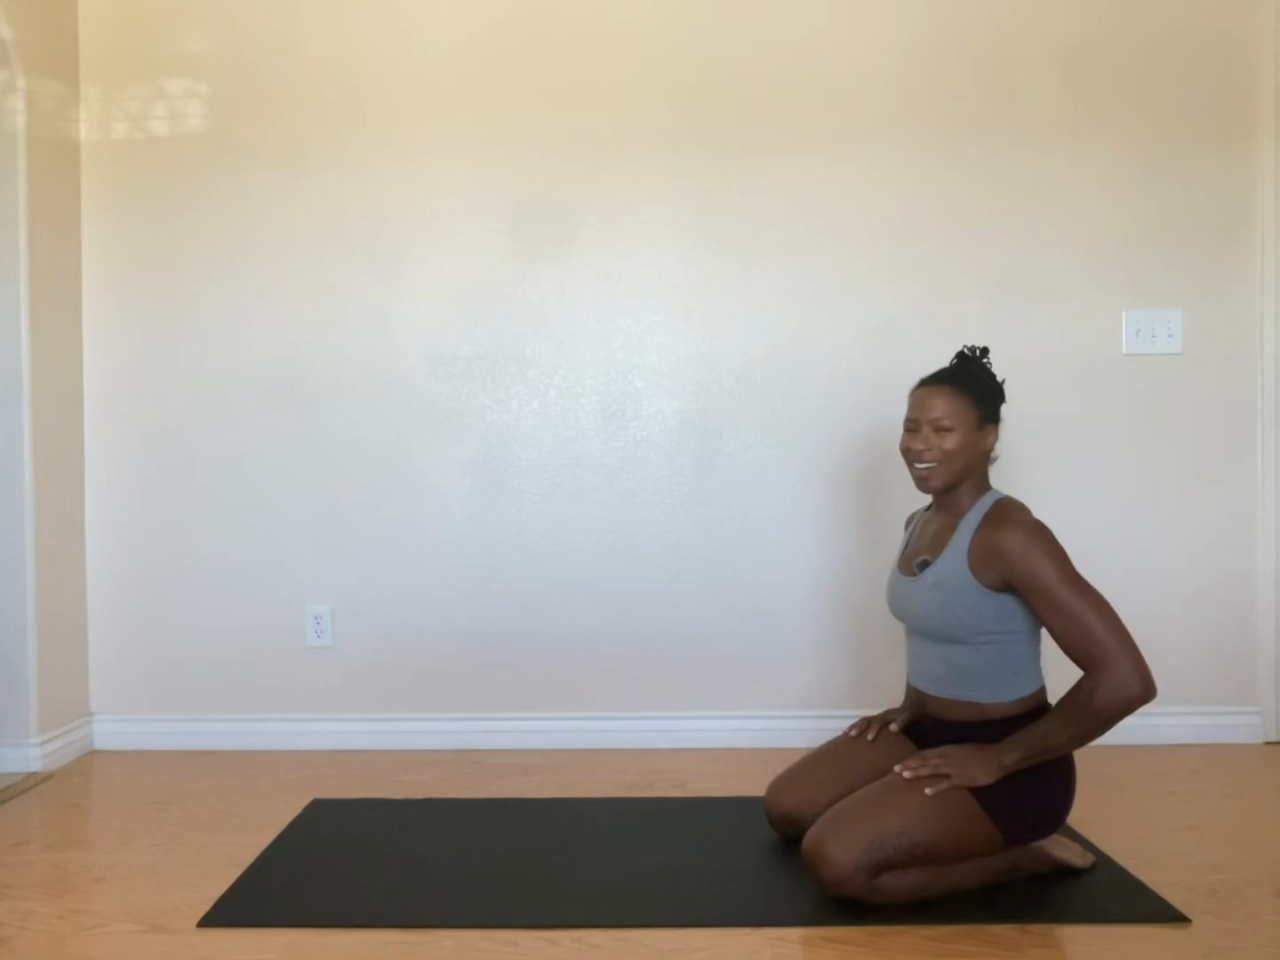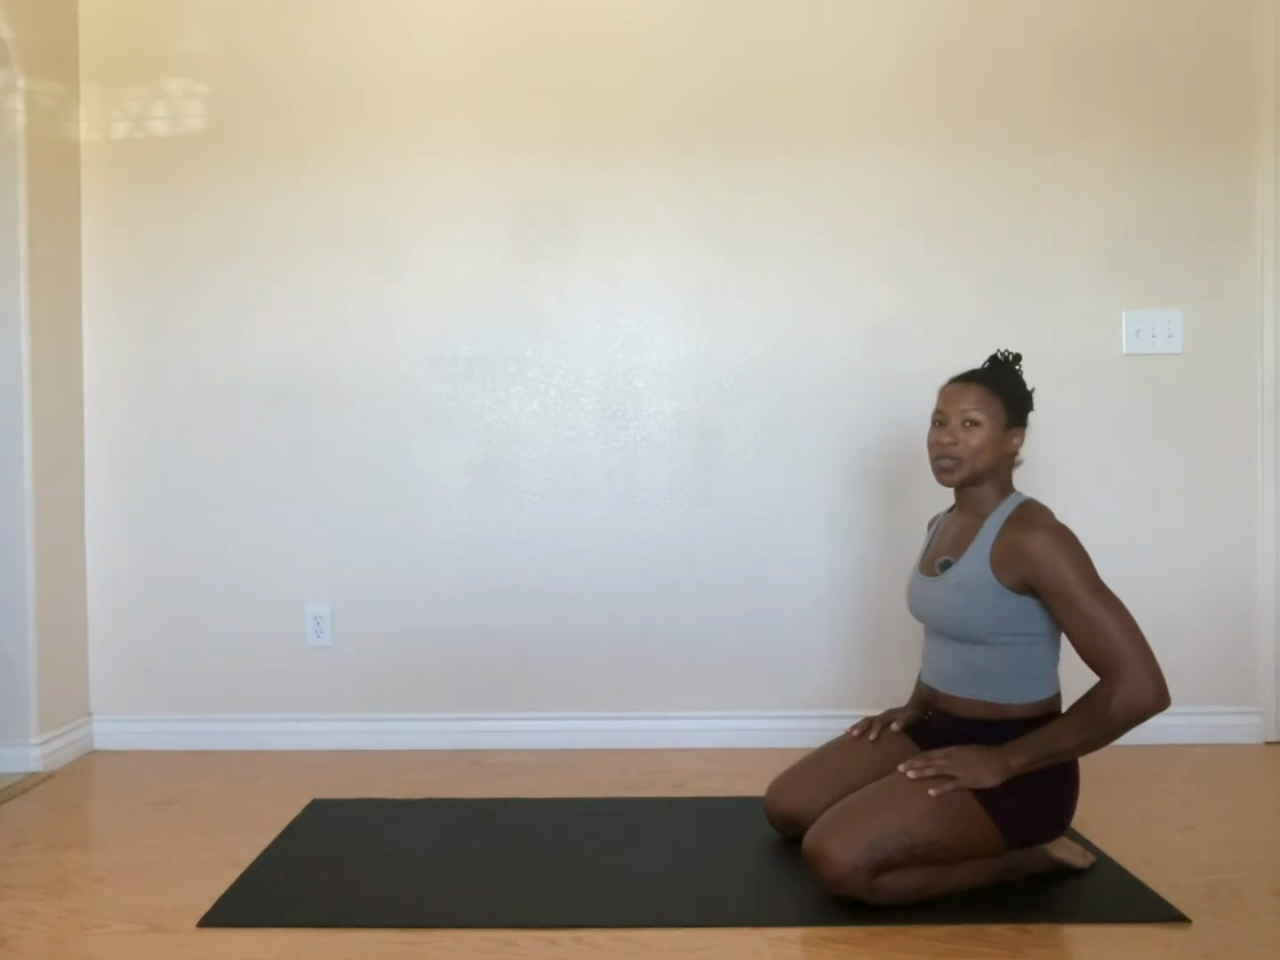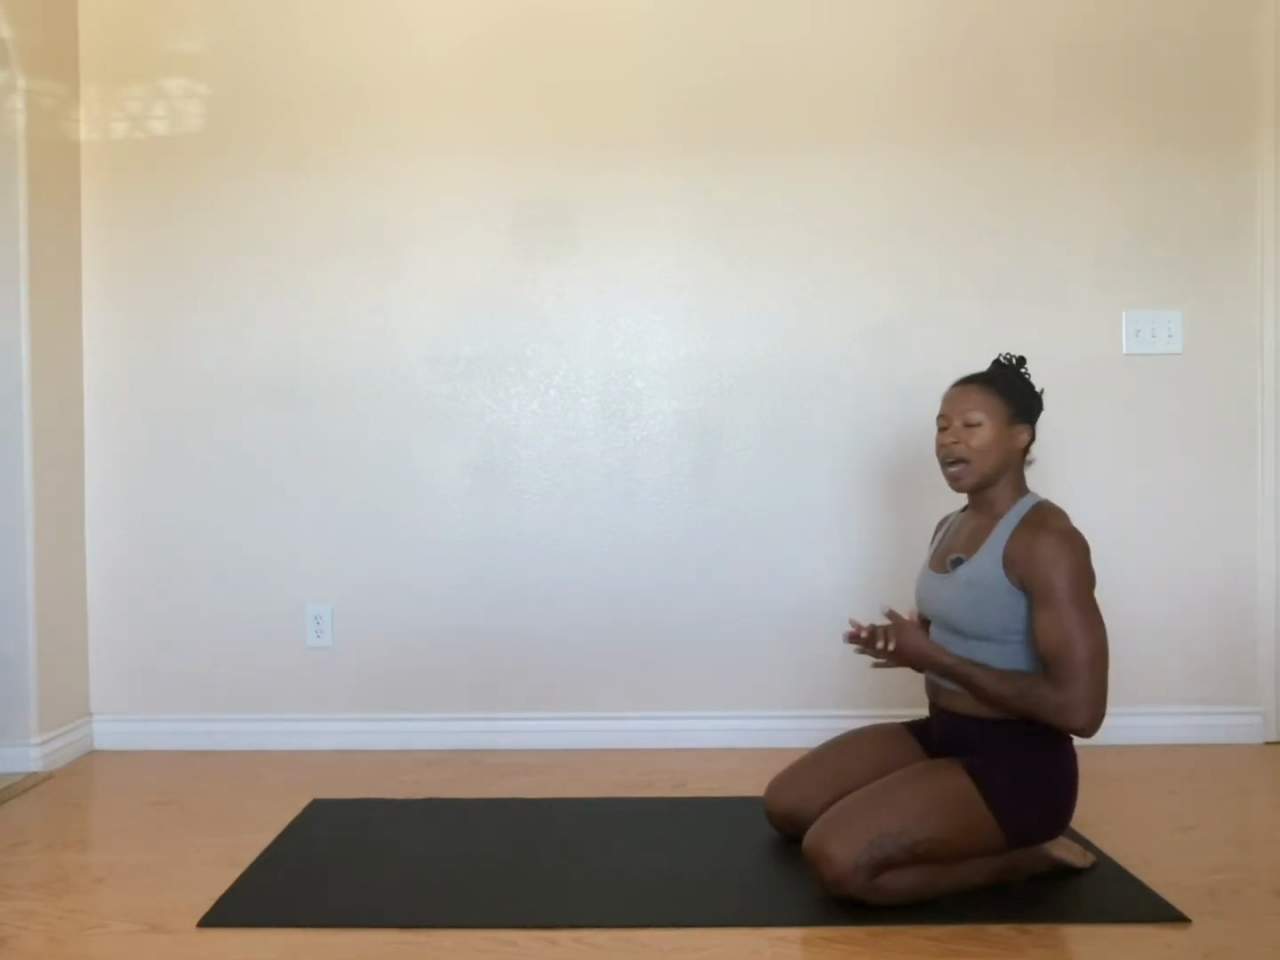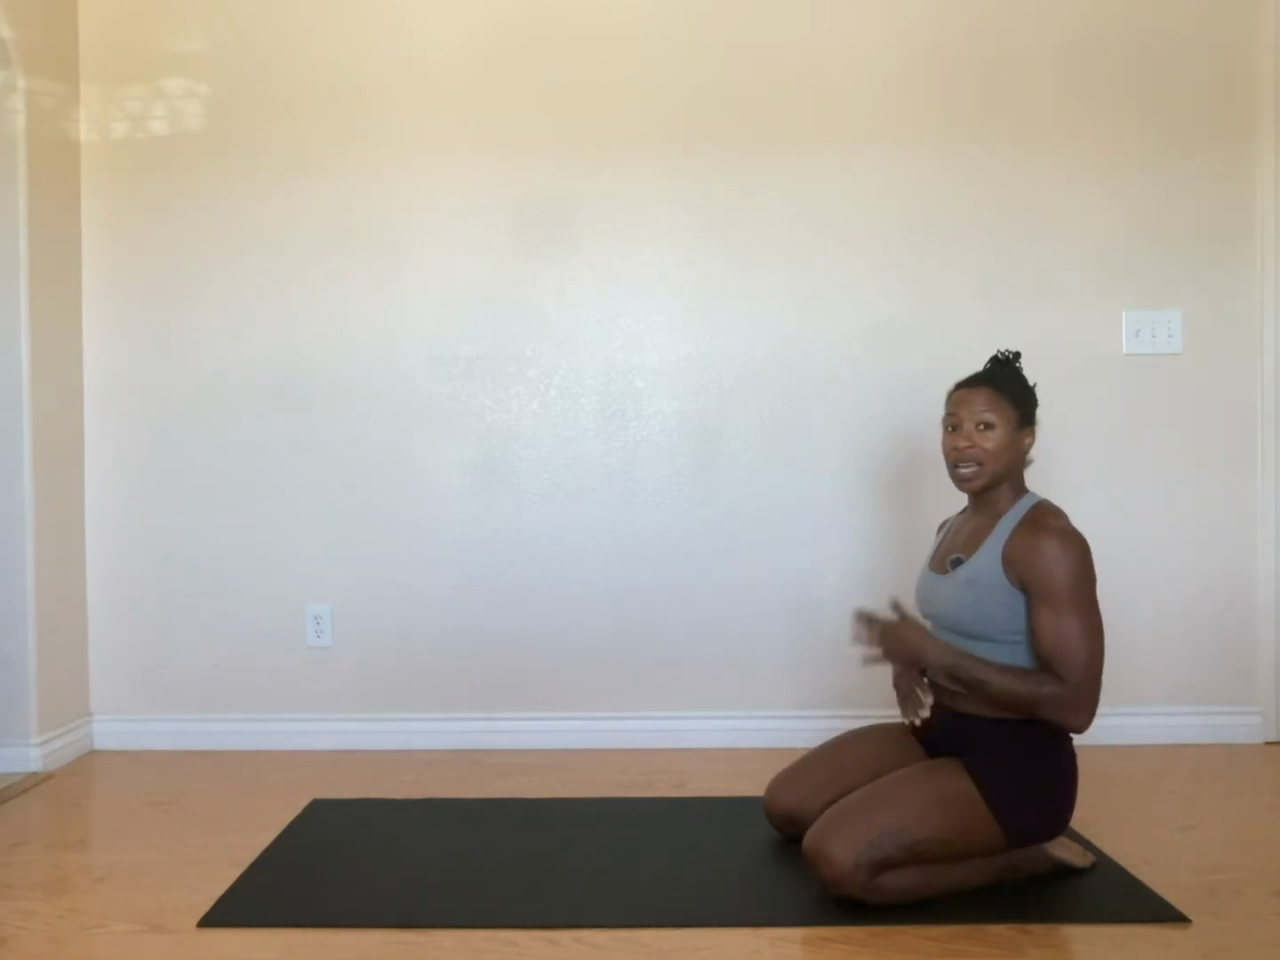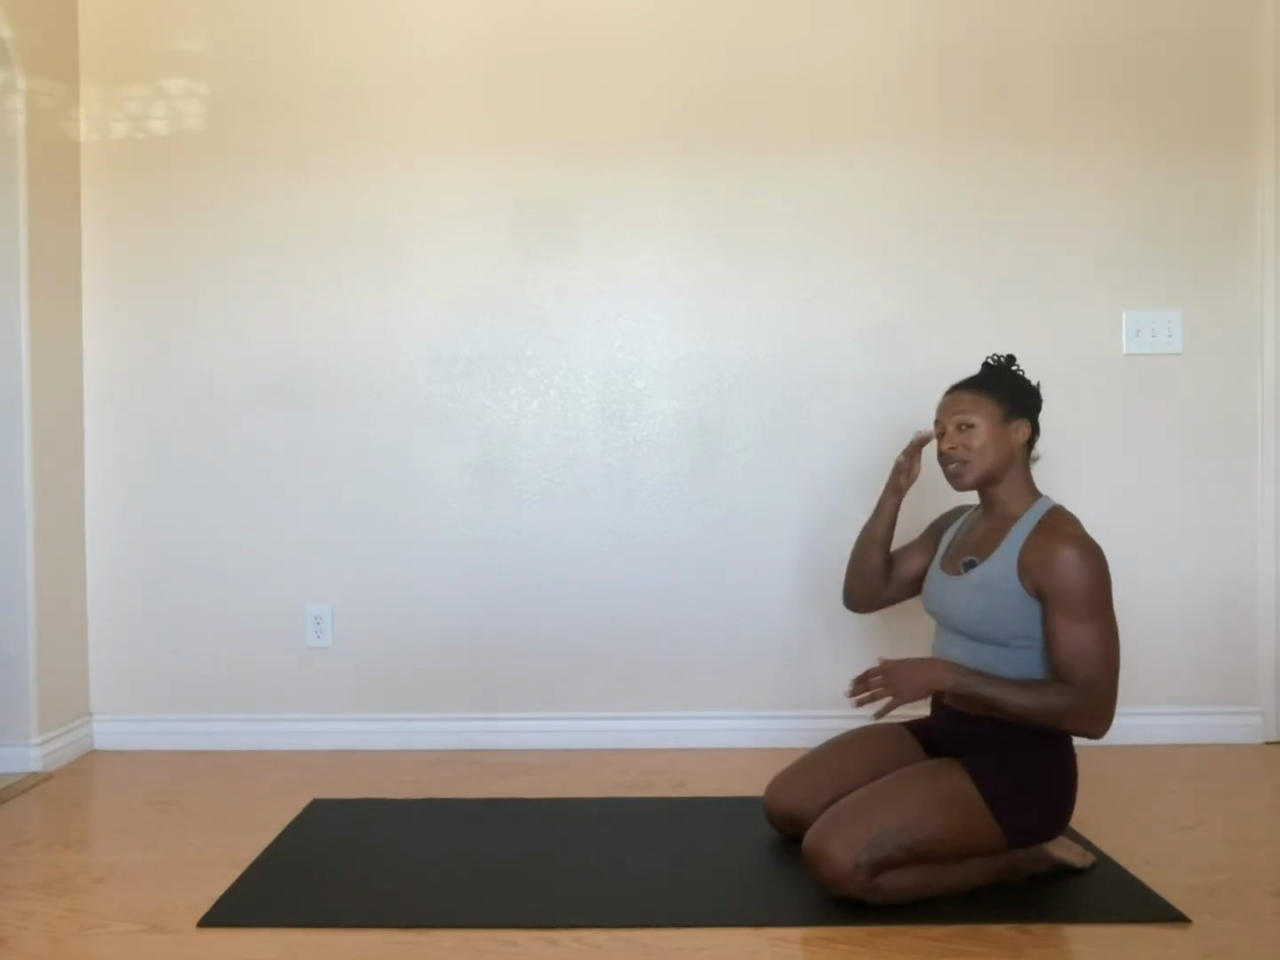
dt=1s
person 1, frame 1
left shoulder: (1009, 534)
right shoulder: (921, 524)
left elbow: (1125, 679)
left wrist: (999, 761)
right wrist: (910, 708)
left hip: (1007, 764)
right hip: (934, 732)
left knee: (837, 860)
right knee: (786, 808)
left ankle: (1030, 855)
right ankle: (962, 831)
person 1, frame 2
left shoulder: (1032, 537)
right shoulder: (943, 526)
left elbow: (1140, 687)
left wrist: (1005, 762)
right wrist: (915, 707)
left hip: (1012, 766)
right hip: (940, 731)
left knee: (839, 860)
right knee: (786, 807)
left ankle: (1030, 857)
right ankle: (960, 833)
person 1, frame 3
left shoulder: (1046, 539)
right shoulder: (951, 528)
left elbow: (1079, 707)
left wrist: (934, 656)
right wrist: (897, 642)
left hip: (1016, 763)
right hip: (940, 733)
left knee: (837, 858)
right knee: (785, 805)
left ankle: (1028, 857)
right ankle: (970, 837)
person 1, frame 4
left shoulder: (1048, 541)
right shoulder: (955, 527)
left elbow: (1075, 704)
left wrist: (929, 651)
right wrist: (911, 660)
left hip: (1020, 764)
right hip: (946, 734)
left knee: (838, 858)
right knee: (786, 804)
left ankle: (1029, 856)
right ankle: (973, 836)
person 1, frame 5
left shoulder: (1062, 549)
right shoulder: (956, 527)
left elbow: (1092, 710)
right elbow: (862, 595)
left wrist: (943, 675)
right wrist: (894, 492)
left hip: (1019, 764)
right hip: (944, 732)
left knee: (838, 859)
right knee: (786, 805)
left ankle: (1029, 857)
right ankle: (960, 833)
